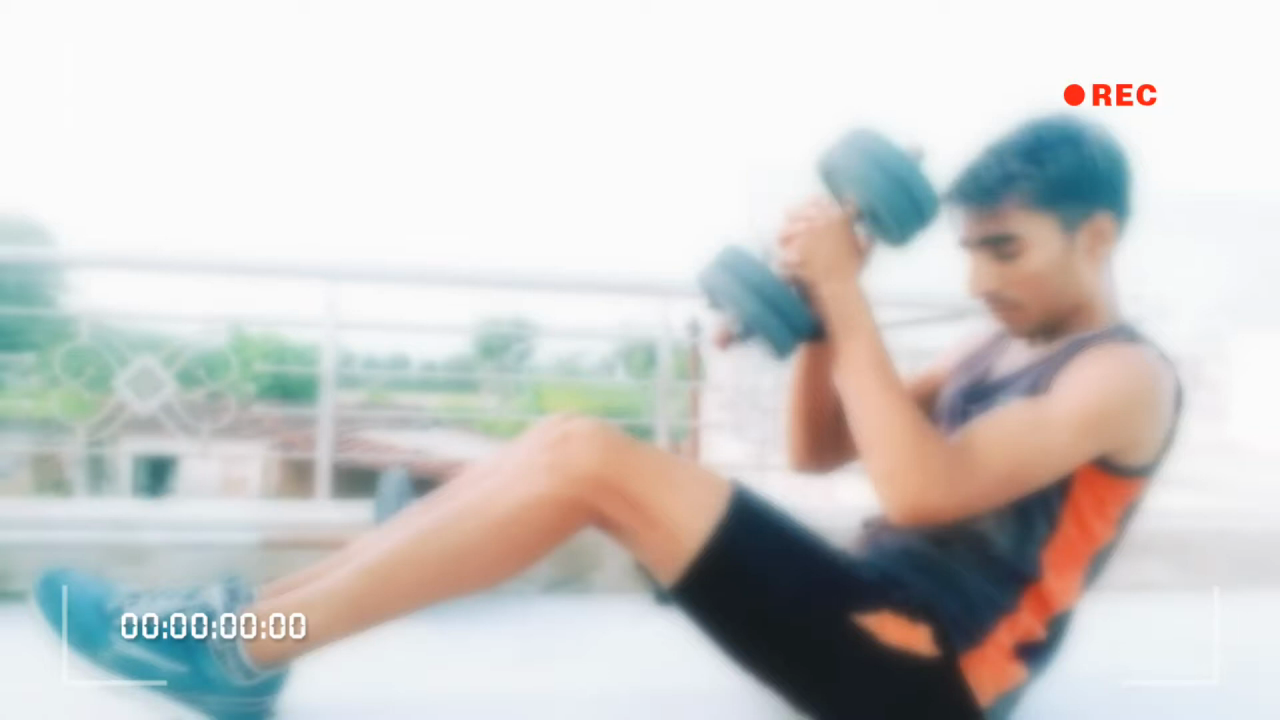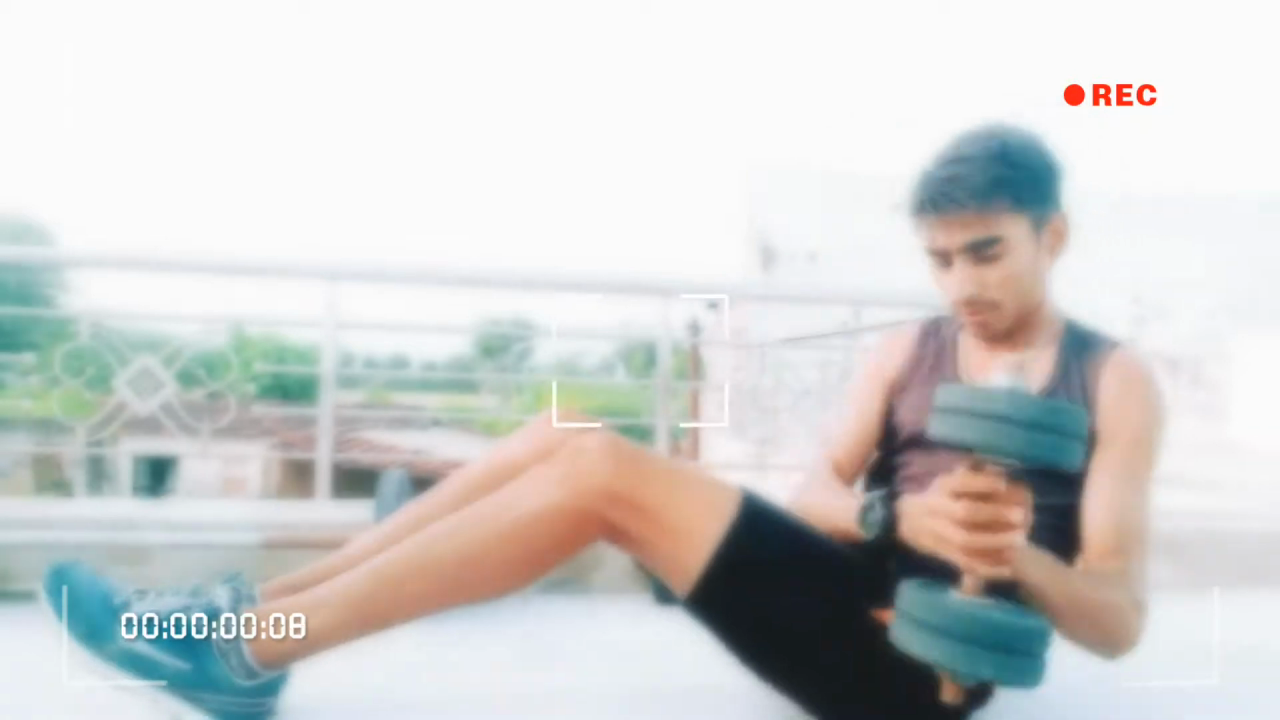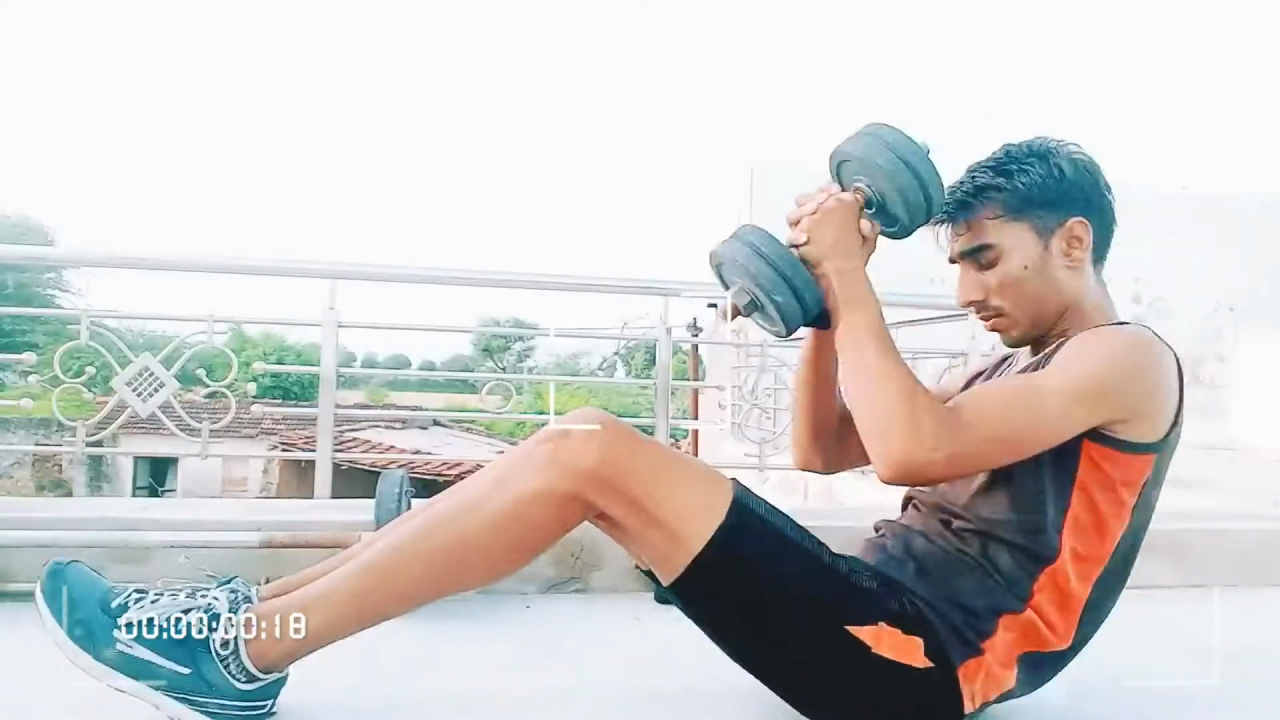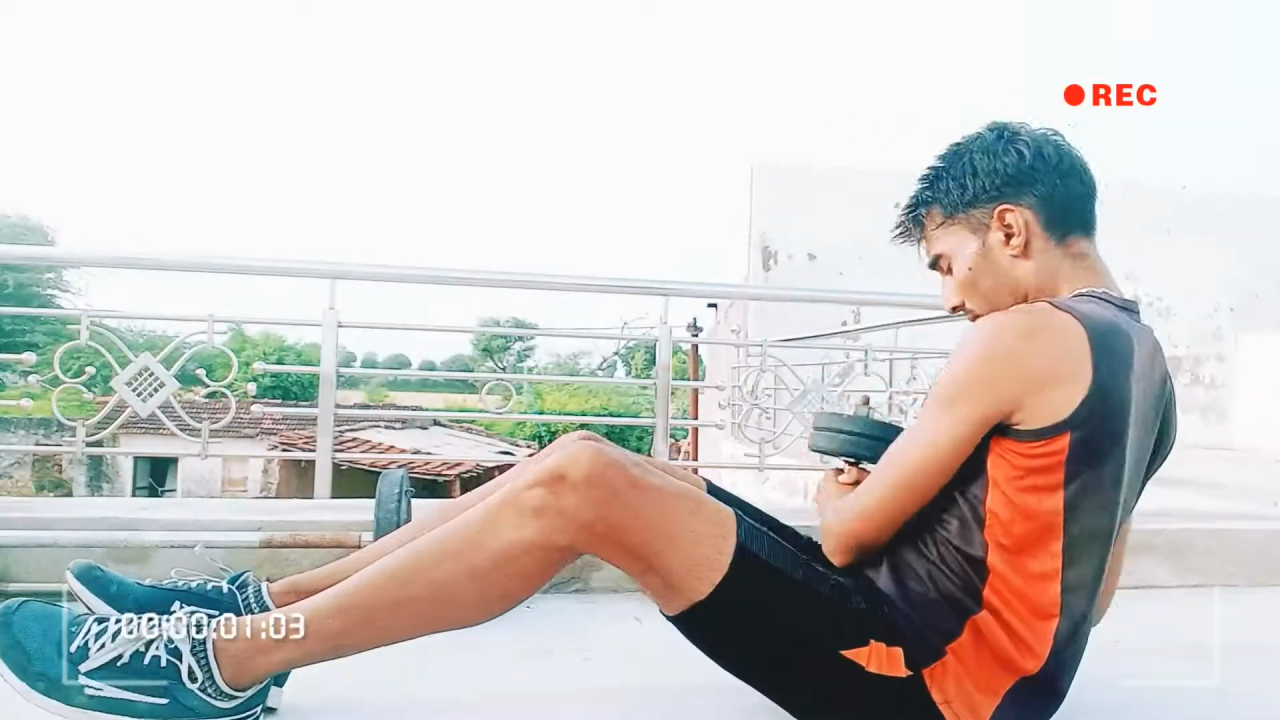
dt=0.4s
person 1, frame 1
left shoulder: (1125, 377)
right shoulder: (997, 351)
left elbow: (924, 491)
right elbow: (818, 451)
left wrist: (845, 295)
right wrist: (814, 321)
right hip: (866, 620)
left knee: (588, 456)
right knee: (567, 445)
right ankle: (254, 615)
person 1, frame 2
left shoulder: (1114, 383)
right shoulder: (910, 349)
left elbow: (1117, 623)
right elbow: (816, 497)
left wrist: (1016, 555)
right wrist: (894, 513)
right hip: (849, 601)
left knee: (598, 471)
right knee: (560, 443)
right ankle: (251, 613)
person 1, frame 3
left shoulder: (1123, 361)
right shoulder: (1029, 366)
left elbow: (902, 452)
right elbow: (821, 451)
left wrist: (848, 277)
right wrist: (824, 312)
right hip: (883, 613)
left knee: (590, 449)
right knee: (577, 454)
right ankle: (260, 604)
person 1, frame 4
left shoulder: (1026, 341)
right shoulder: (1136, 362)
left elbow: (851, 534)
right elbow: (1093, 578)
left wrist: (842, 499)
left knee: (578, 493)
right knee: (586, 461)
right ankle: (260, 606)
